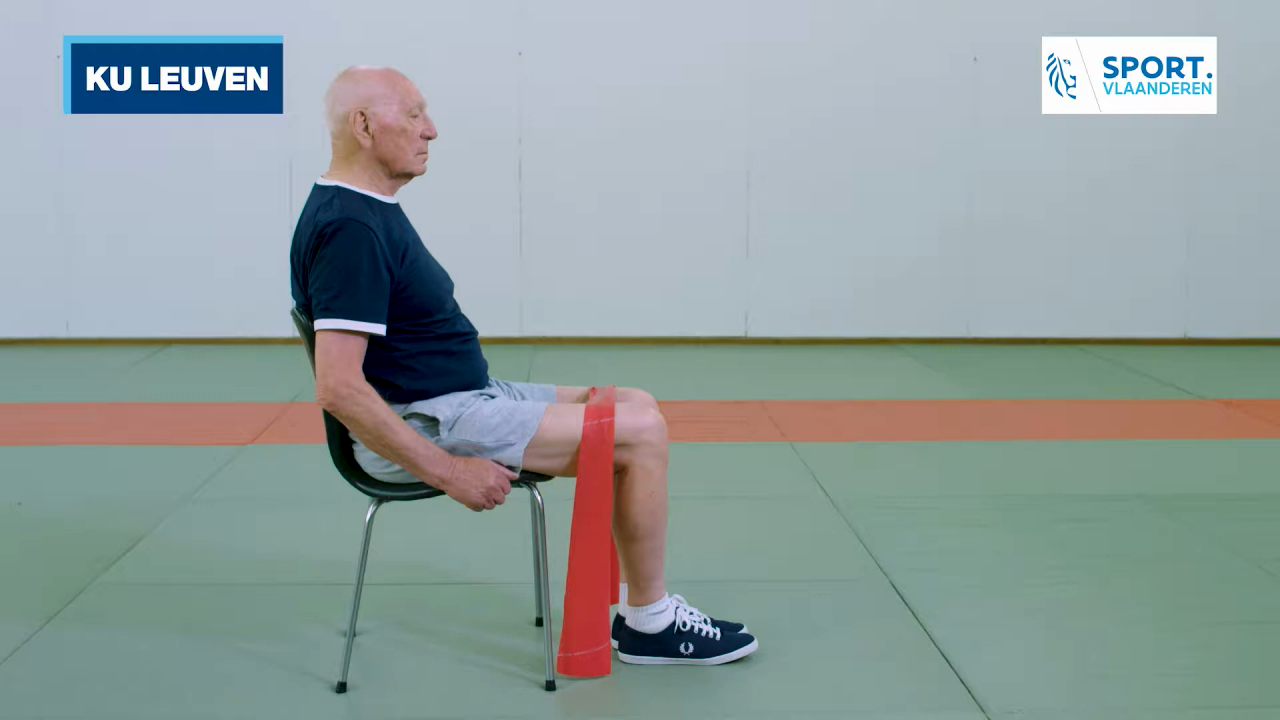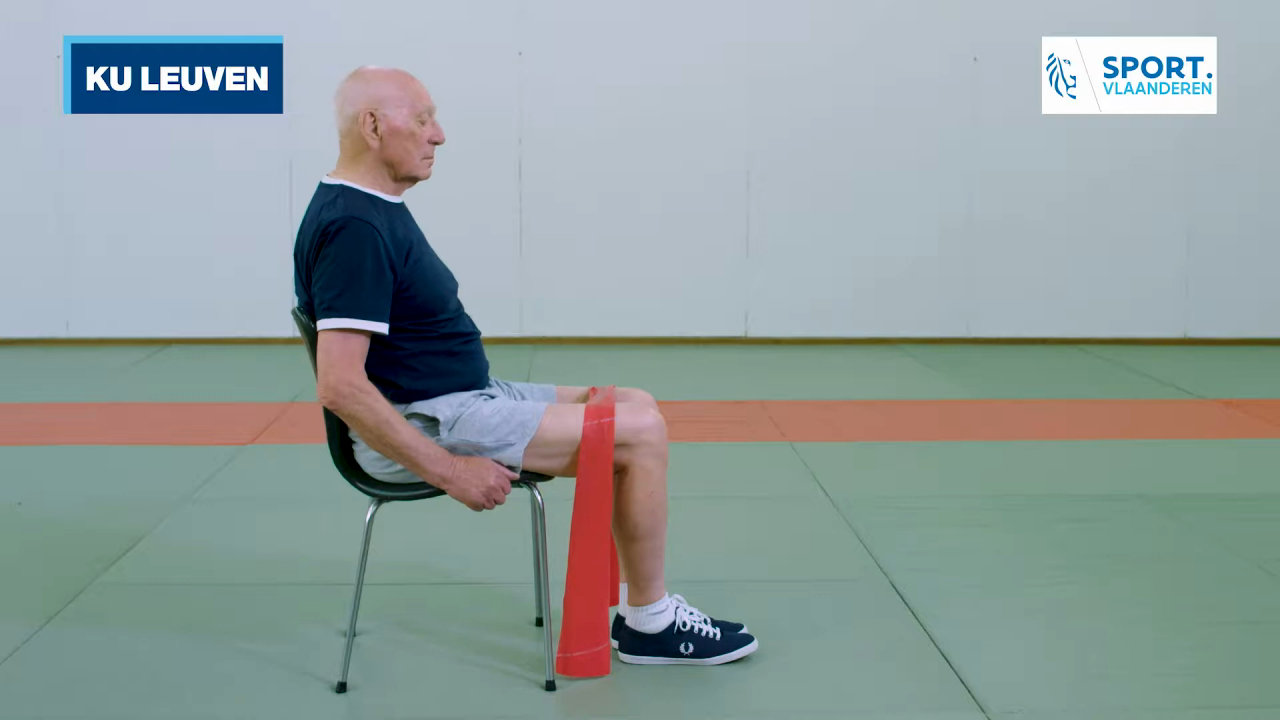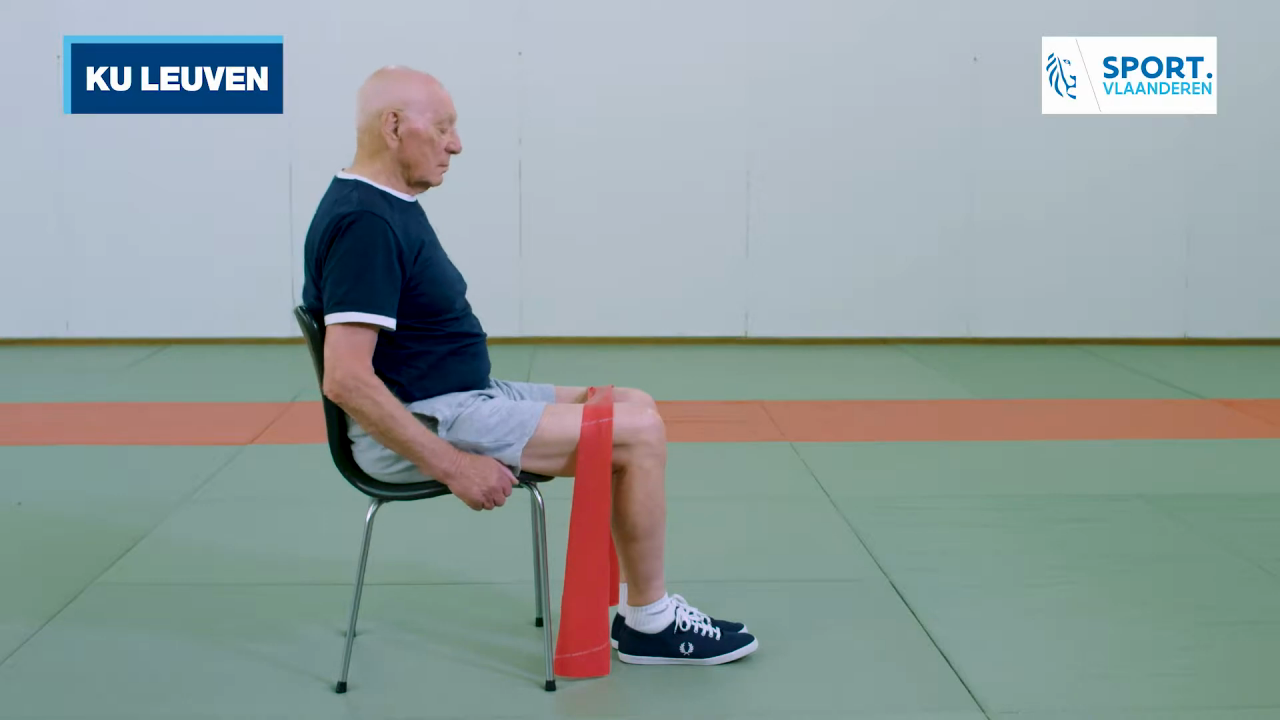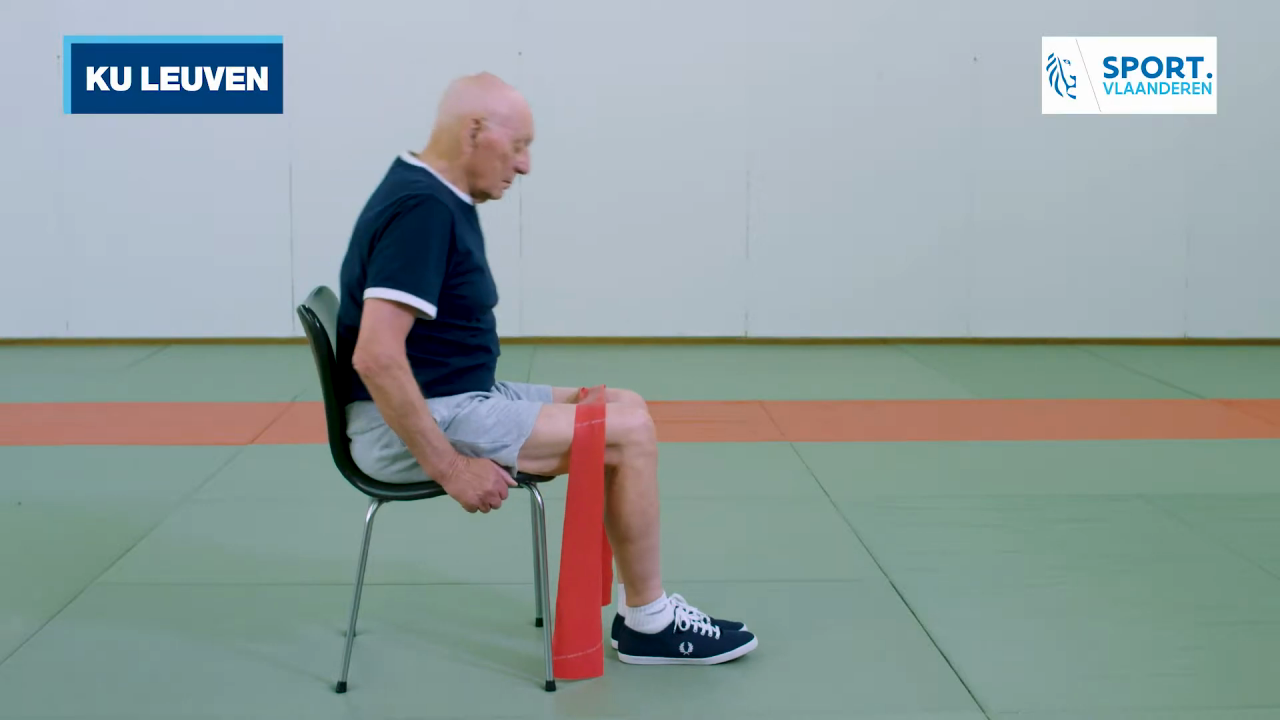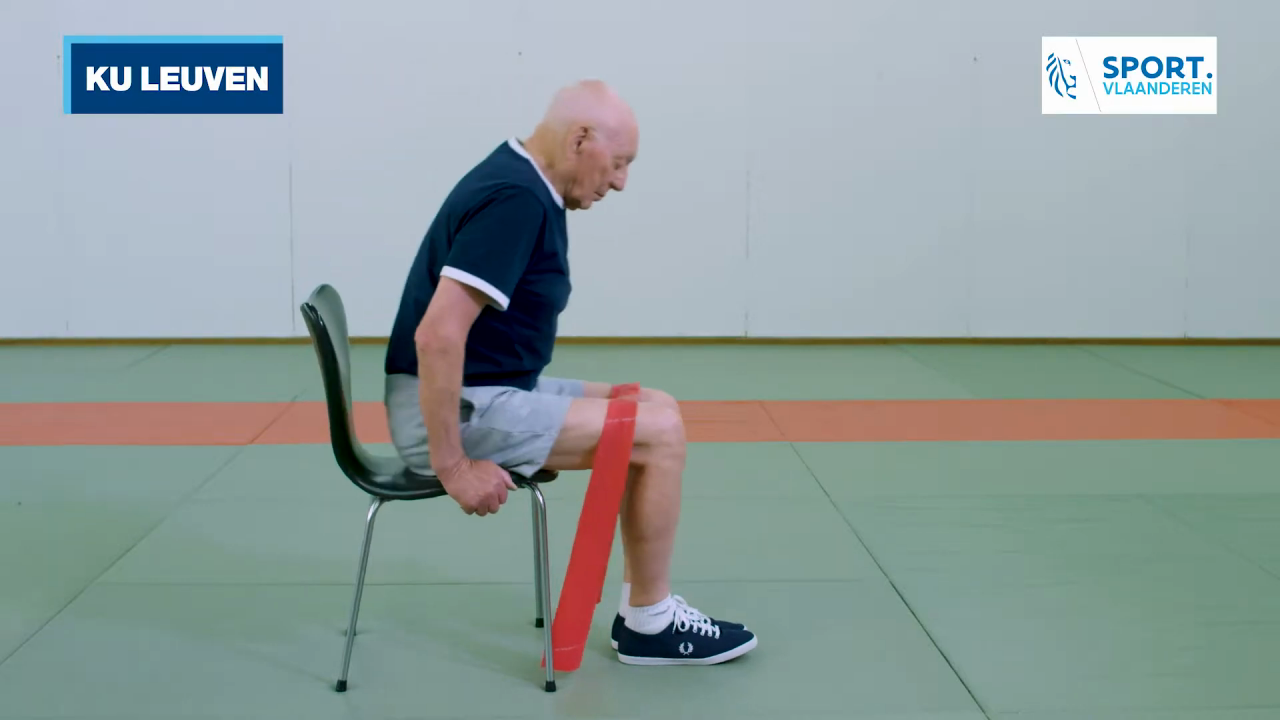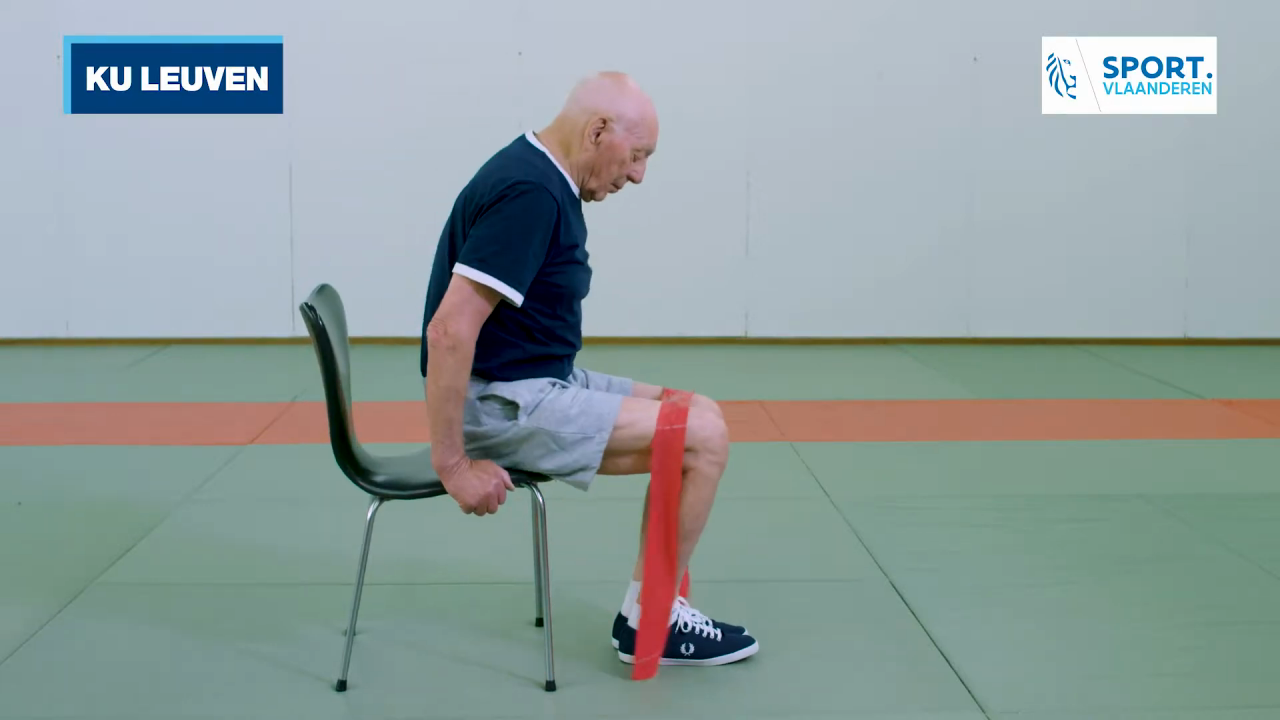
dt=0.4s
person 1, frame 1
left shoulder: (369, 209)
right shoulder: (349, 227)
right elbow: (340, 387)
right wrist: (448, 471)
left hip: (465, 397)
right hip: (426, 426)
left knee: (636, 408)
right knee: (641, 433)
left ankle: (644, 607)
right ankle: (650, 623)
person 1, frame 2
left shoulder: (375, 209)
right shoulder: (352, 226)
right elbow: (340, 385)
right wrist: (448, 471)
left hip: (467, 398)
right hip: (430, 426)
left knee: (635, 407)
right knee: (641, 434)
left ankle: (643, 606)
right ankle: (650, 622)
person 1, frame 3
left shoulder: (386, 206)
right shoulder: (365, 222)
right elbow: (346, 378)
right wrist: (450, 466)
left hip: (463, 398)
right hip: (427, 424)
left knee: (634, 408)
right knee: (638, 434)
left ankle: (645, 607)
right ankle: (650, 623)
person 1, frame 4
left shoulder: (434, 197)
right shoulder: (423, 208)
right elbow: (377, 356)
right wrist: (449, 467)
left hip: (459, 399)
right hip: (418, 424)
left knee: (625, 408)
right knee: (629, 435)
left ankle: (643, 608)
right ankle: (650, 623)
person 1, frame 5
left shoulder: (522, 185)
right shoulder: (515, 199)
right elbow: (438, 335)
right wrist: (453, 465)
left hip: (492, 392)
right hip: (456, 409)
left knee: (656, 408)
right knee: (658, 434)
left ankle: (647, 610)
right ankle: (650, 623)
person 1, frame 6
left shoulder: (537, 176)
right shoulder: (530, 193)
right elbow: (450, 331)
right wrist: (452, 464)
left hip: (538, 383)
right hip: (502, 403)
left knee: (699, 417)
right knee: (703, 440)
left ankle: (645, 607)
